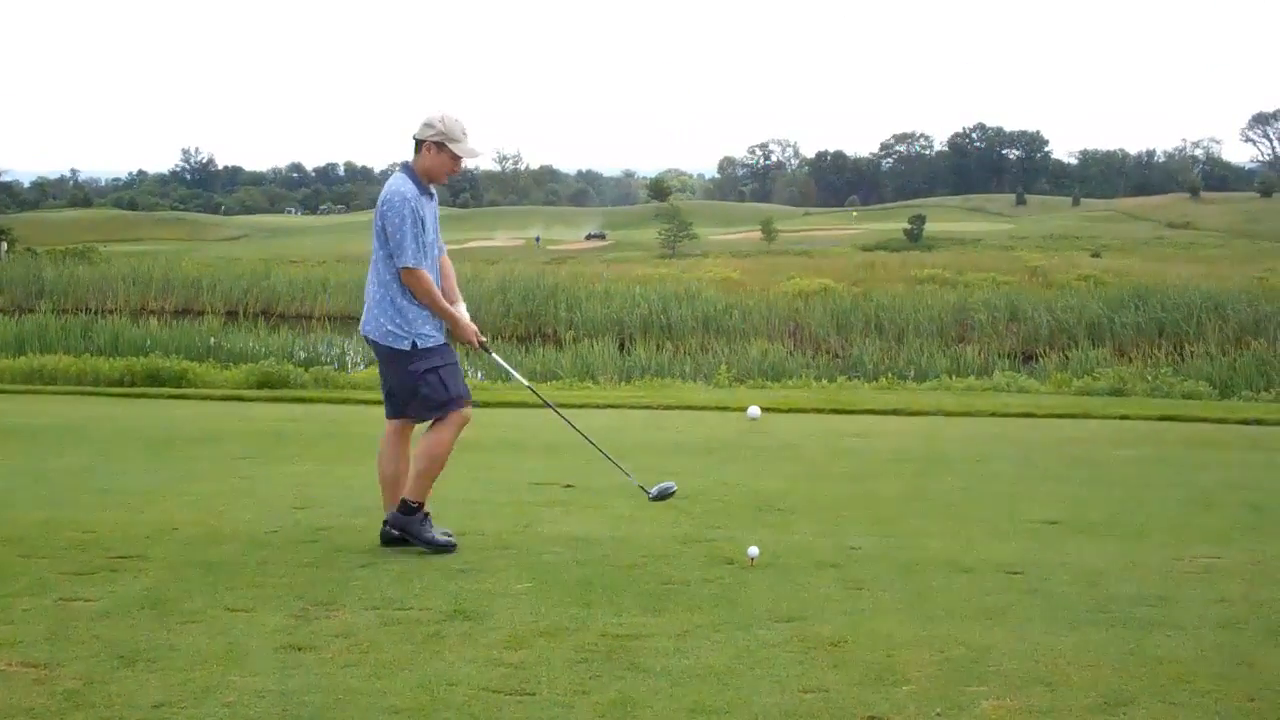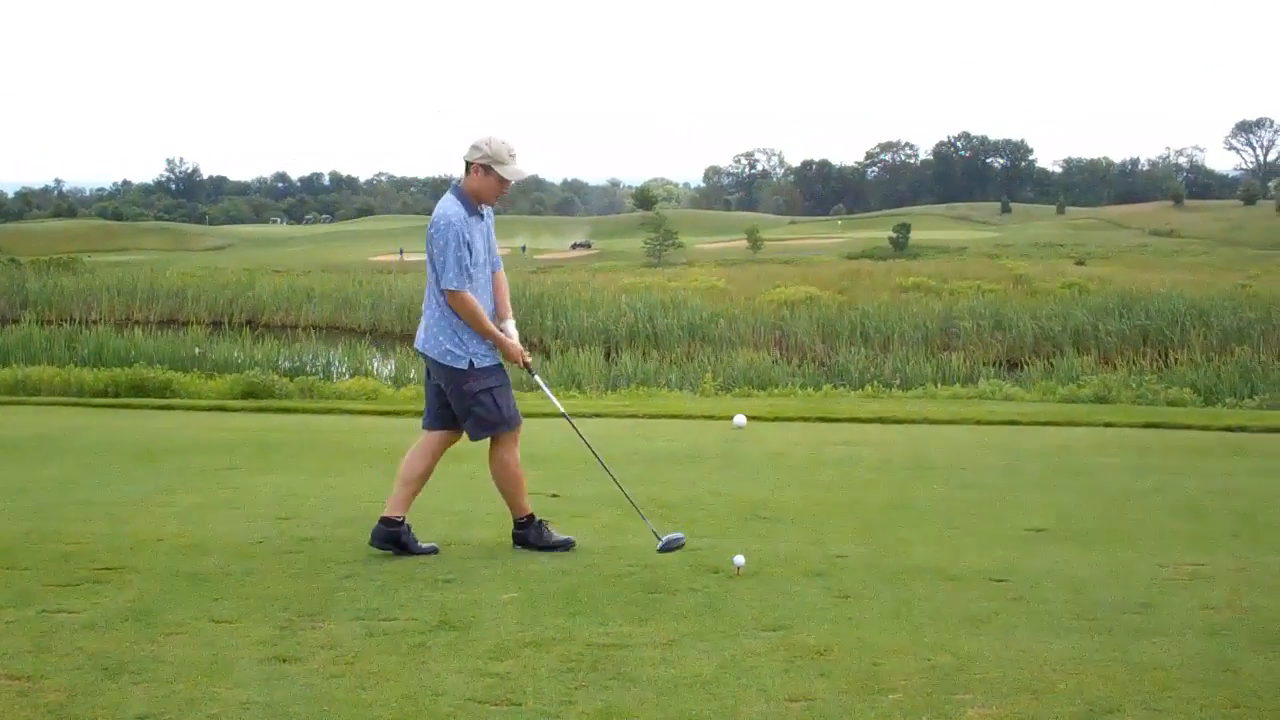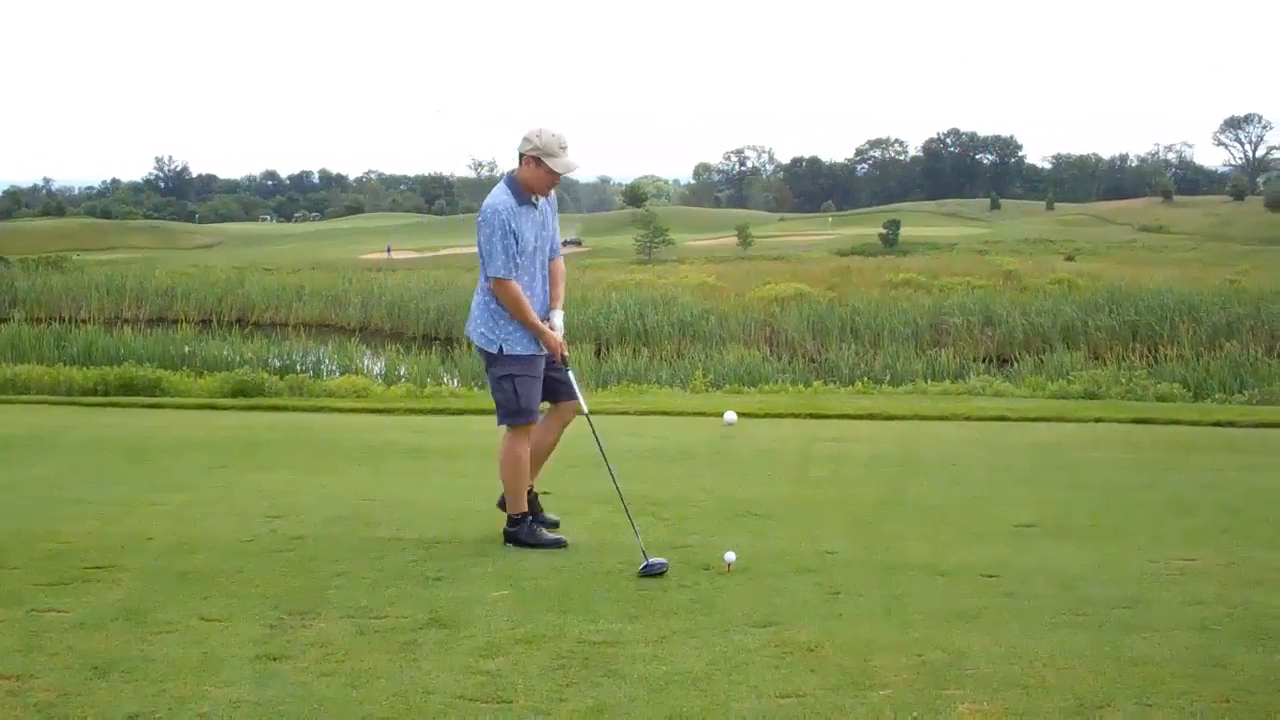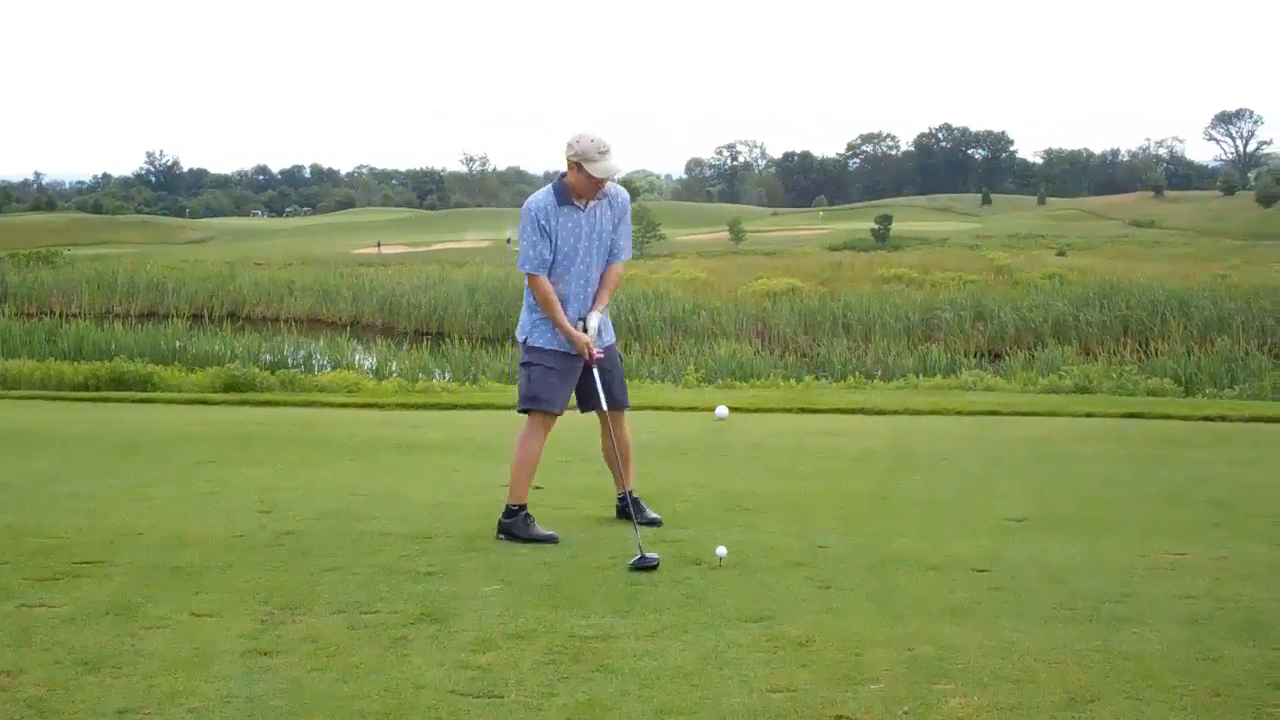
dt=0.3s
person 1, frame 1
left shoulder: (426, 192)
right shoulder: (400, 196)
left elbow: (438, 256)
right elbow: (410, 273)
left wrist: (459, 307)
right wrist: (453, 320)
left hip: (395, 330)
right hip: (407, 332)
left knee: (401, 424)
right knee: (453, 414)
left ankle: (397, 519)
right ankle: (409, 511)
person 1, frame 2
left shoulder: (483, 212)
right shoulder: (451, 219)
left elbow: (495, 270)
right elbow: (456, 295)
left wrist: (508, 324)
right wrist: (501, 341)
left hip: (447, 348)
right hip: (465, 351)
left knee: (438, 436)
right knee: (506, 433)
left ankle: (391, 524)
right ankle: (525, 527)
person 1, frame 3
left shoulder: (546, 198)
right shoulder: (498, 207)
left elbow: (554, 257)
right elbow: (502, 283)
left wrist: (556, 315)
right wrist: (542, 332)
left hip: (536, 331)
right hip: (507, 336)
left knee: (565, 407)
right knee: (521, 425)
left ankle: (520, 492)
right ankle: (517, 522)
person 1, frame 4
left shoulder: (618, 200)
right shoulder: (538, 208)
left elbow: (616, 261)
right elbow: (537, 278)
left wrist: (596, 315)
right wrist: (569, 332)
left hip: (597, 332)
right hip: (548, 334)
left knee: (614, 414)
right knee: (540, 418)
left ankle: (626, 499)
right ankle: (513, 514)
